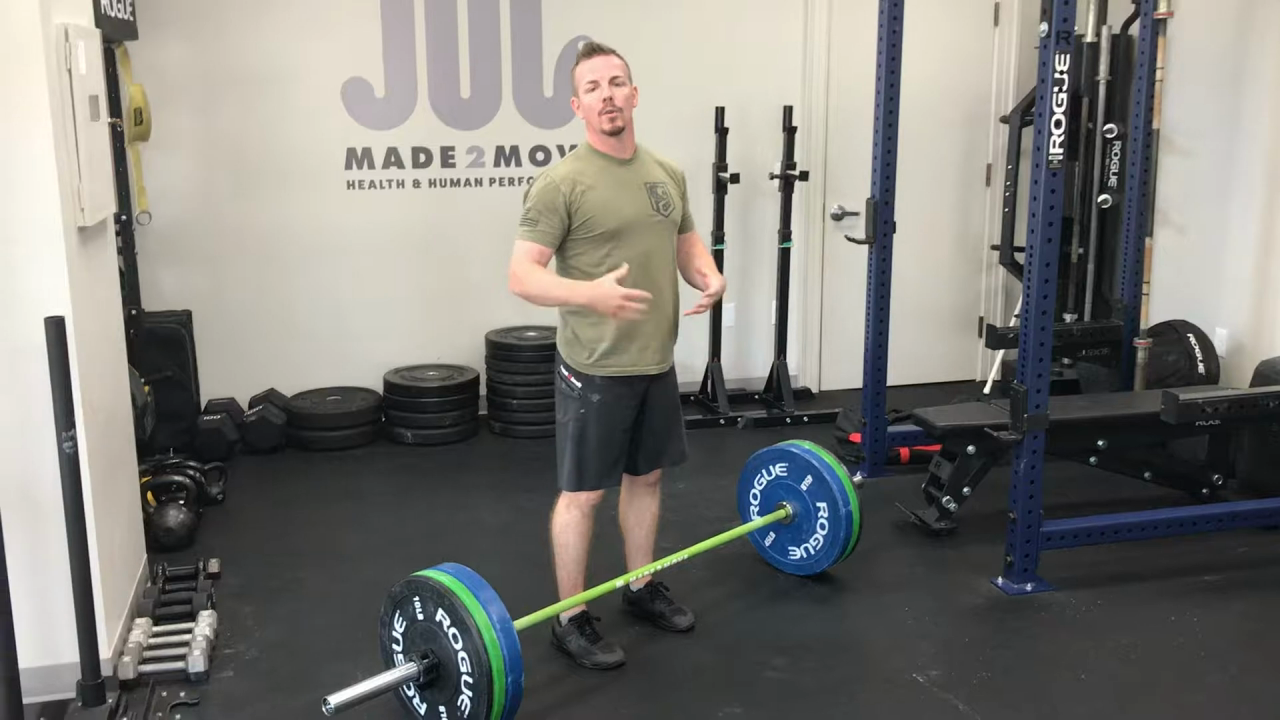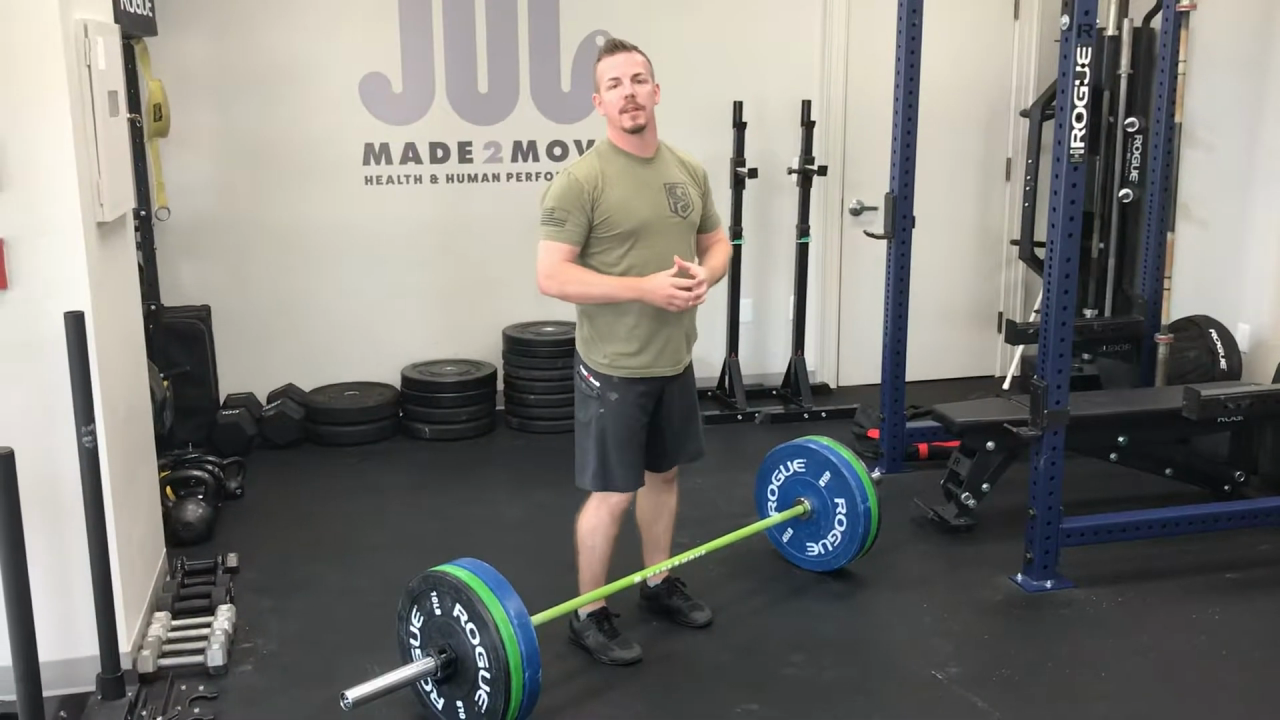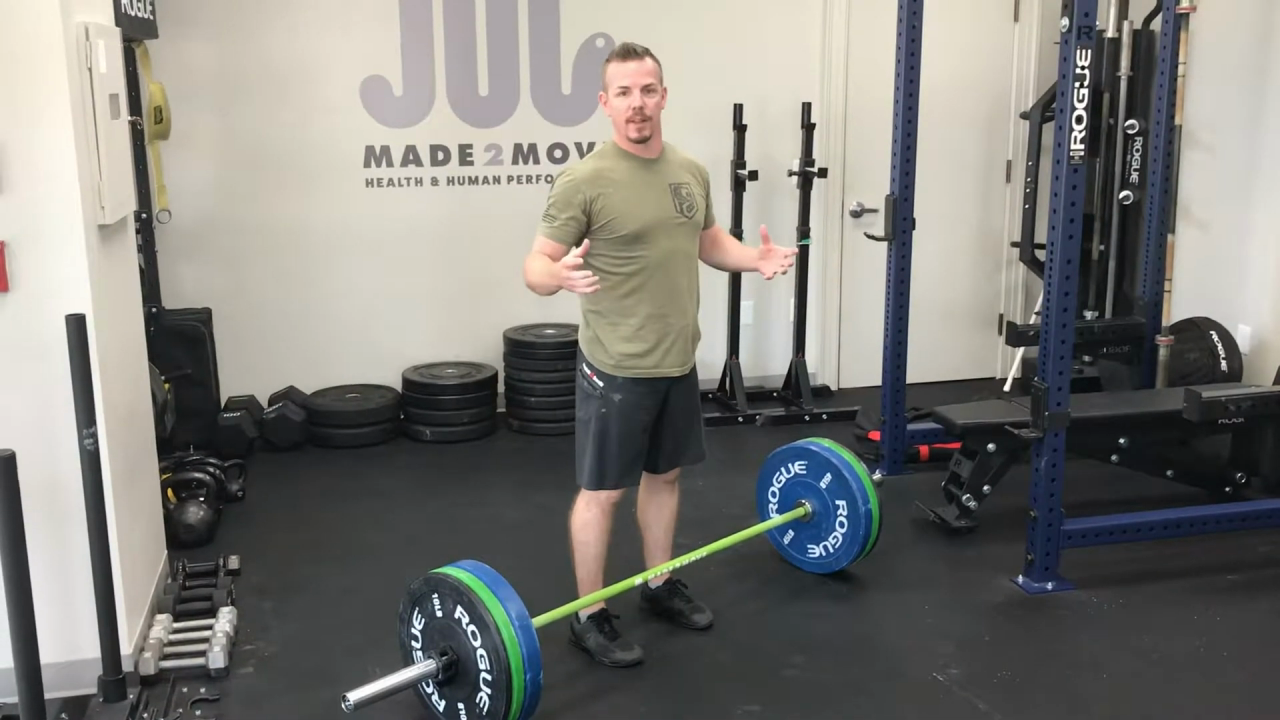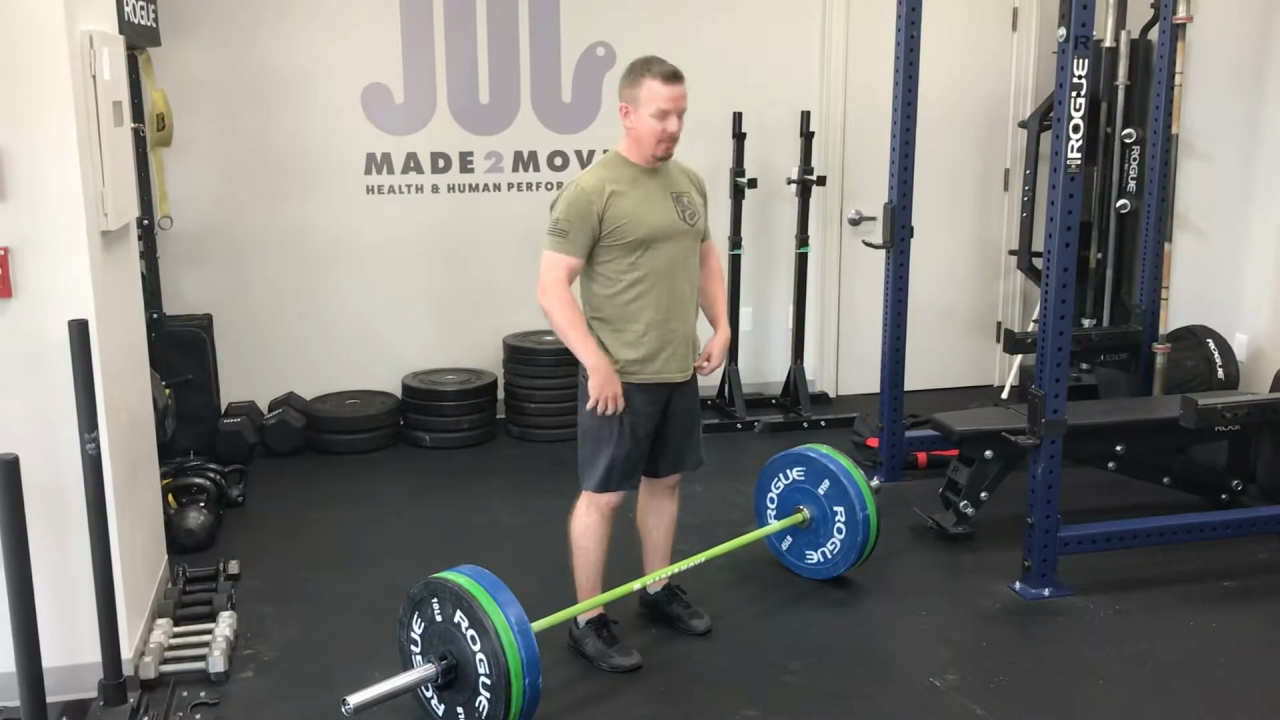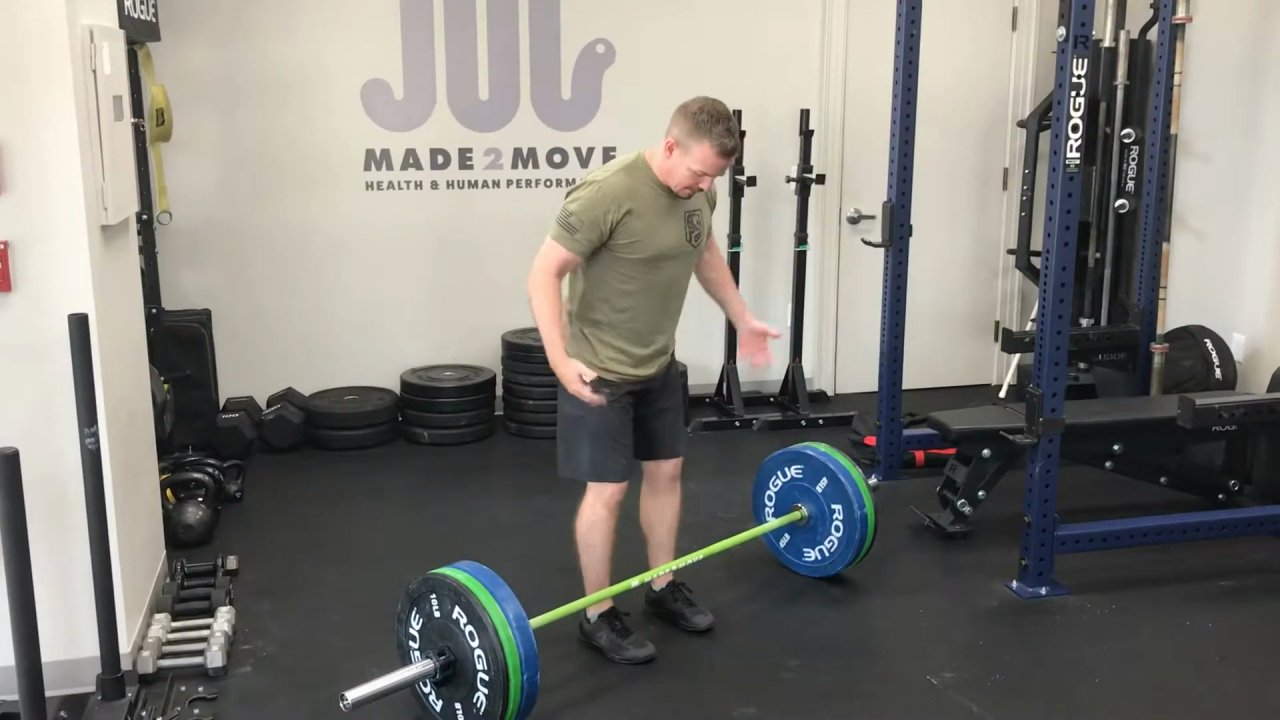
dt=1s
person 1, frame 1
left shoulder: (667, 174)
right shoulder: (561, 182)
left elbow: (686, 242)
right elbow: (521, 273)
left wrist: (708, 274)
right wrist: (590, 294)
left hip: (657, 361)
right hip: (595, 368)
left knee: (646, 477)
right knee: (584, 492)
left ankle: (641, 587)
right ankle: (571, 618)
person 1, frame 2
left shoulder: (688, 170)
right shoulder: (580, 180)
left elbow: (717, 243)
right elbow: (552, 277)
left wrist: (704, 274)
right wrist: (642, 287)
left hip: (674, 361)
right hip: (614, 367)
left knee: (664, 475)
right knee: (612, 493)
left ankle: (658, 583)
right ankle: (588, 614)
person 1, frame 3
left shoulder: (690, 171)
right shoulder: (583, 181)
left elbow: (707, 239)
right elbow: (536, 263)
left wrist: (752, 258)
right wrist: (561, 273)
left hip: (678, 360)
right hip: (616, 368)
left knee: (665, 474)
right knee: (602, 490)
left ankle: (660, 584)
right ankle: (590, 615)
person 1, frame 4
left shoulder: (689, 182)
right shoulder: (592, 191)
left elbow: (706, 257)
right elbow: (553, 287)
left wrist: (721, 328)
right wrist: (597, 365)
left hip: (680, 369)
right hip: (622, 377)
left knee: (665, 480)
right knee: (603, 495)
left ankle: (657, 589)
right ankle: (588, 621)
person 1, frame 5
left shoulder: (699, 191)
right shoulder: (609, 193)
right elbow: (546, 272)
left wrist: (741, 318)
right wrist: (559, 356)
left hip: (658, 363)
right hip: (603, 368)
left knee: (666, 472)
right knee: (608, 488)
left ankle: (663, 587)
right ankle: (598, 617)
